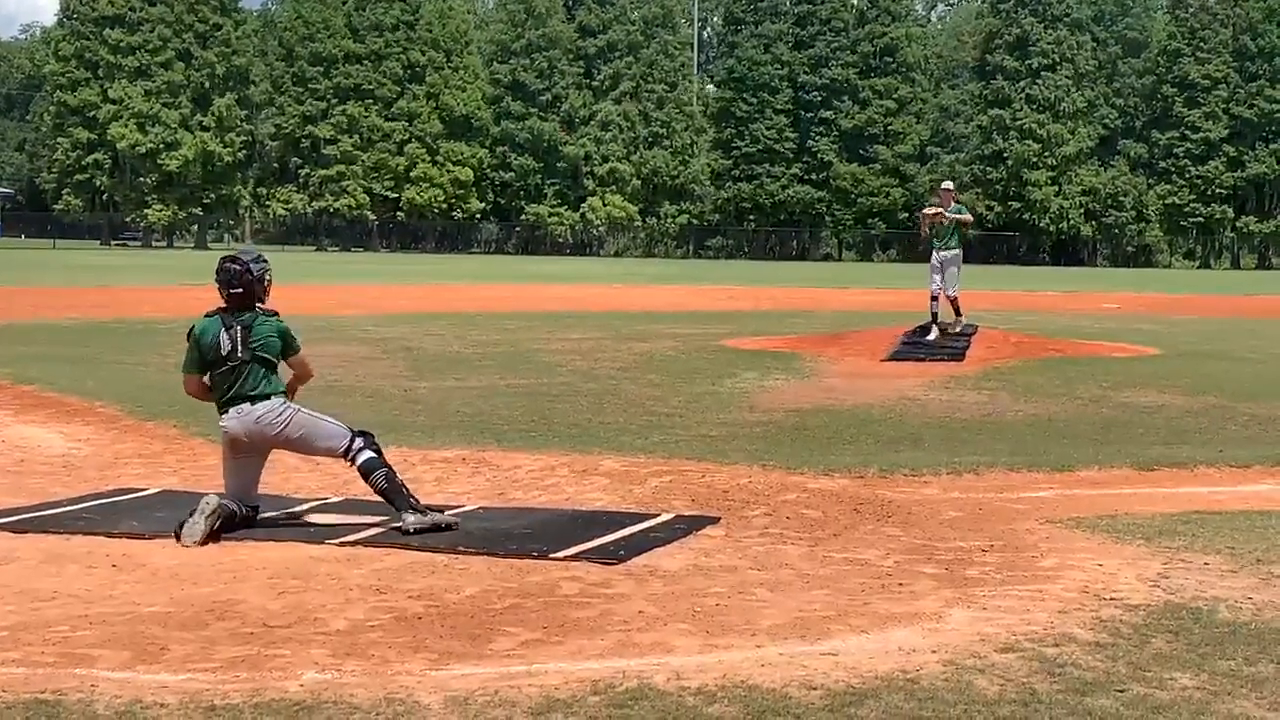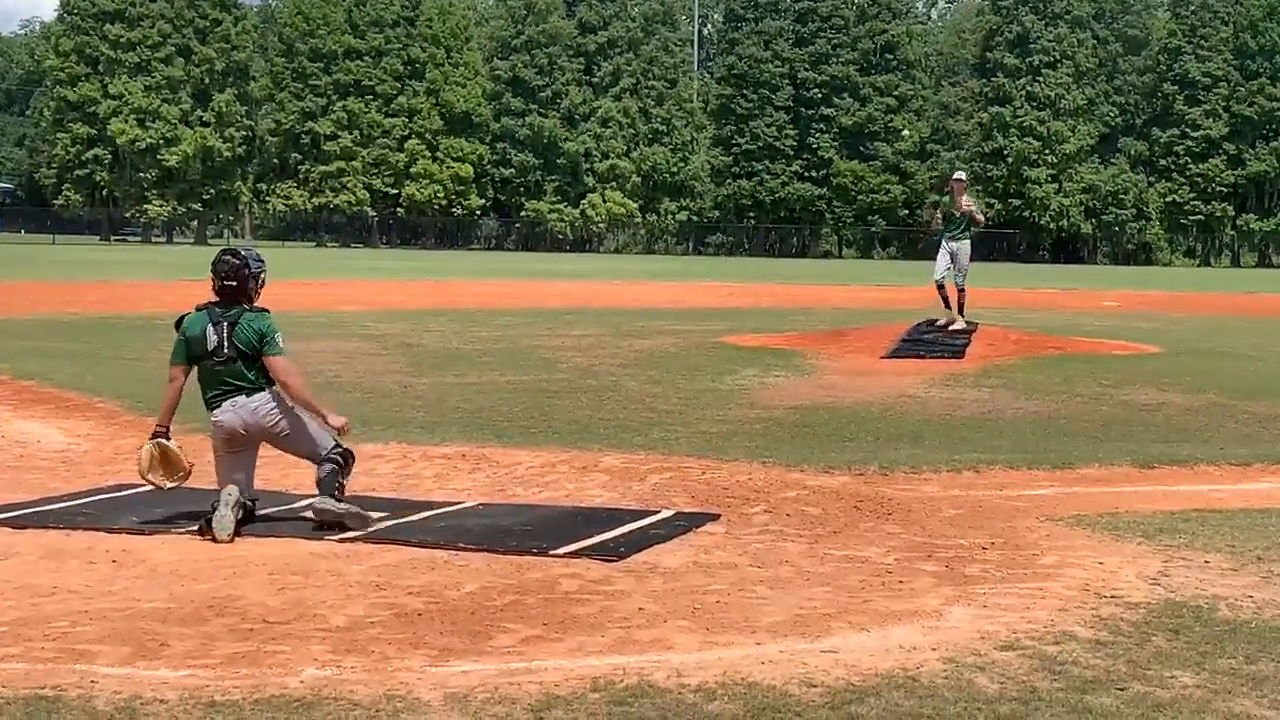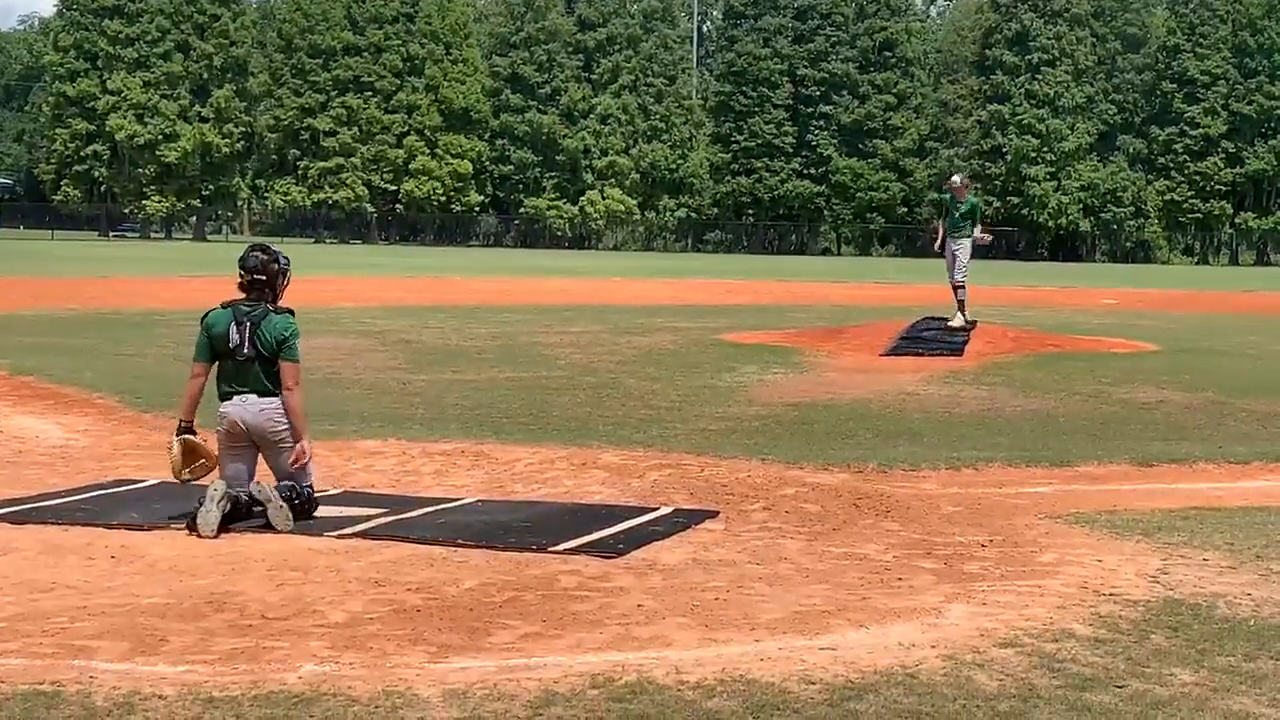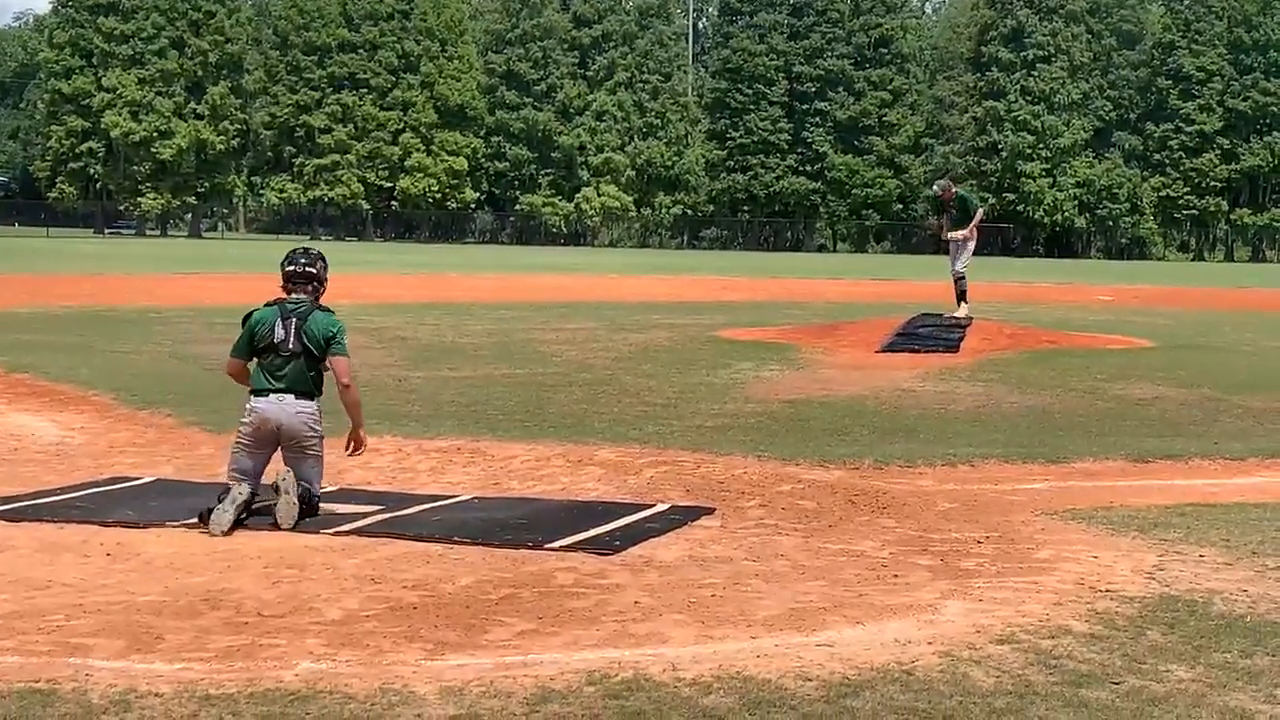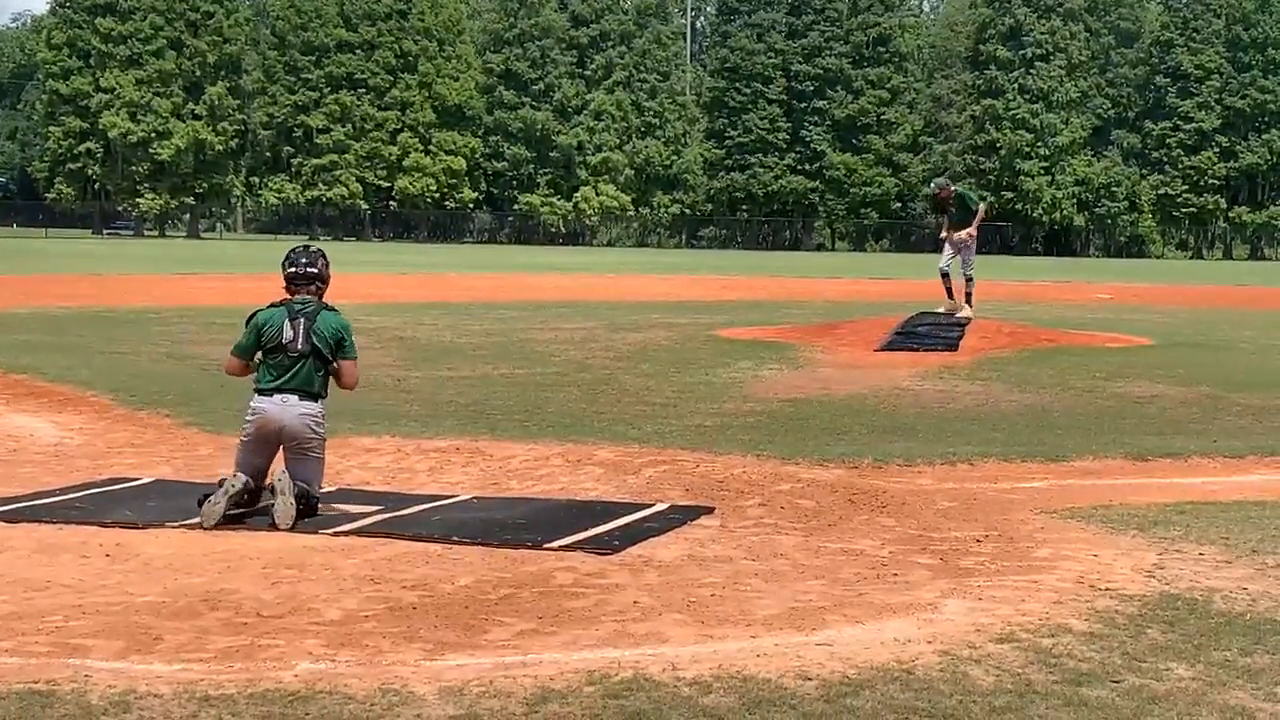
dt=0.4s
person 1, frame 1
left shoulder: (202, 329)
right shoulder: (272, 324)
left elbow: (192, 387)
right elbow: (305, 371)
right wrist: (291, 386)
left hip: (232, 425)
right hip: (274, 412)
left knee: (244, 508)
right knee: (359, 443)
left ankle: (217, 513)
right ankle: (411, 511)
person 1, frame 2
left shoulder: (192, 322)
right shoulder: (259, 322)
left elbow: (175, 380)
right elbow: (286, 377)
left wrist: (161, 430)
right wrist: (326, 414)
left hip: (224, 417)
right hip: (264, 406)
left knee: (244, 503)
right knee: (337, 453)
left ankle: (233, 505)
right ankle: (330, 497)
person 1, frame 3
left shoulder: (215, 319)
right shoulder: (283, 324)
left elbow: (197, 376)
right elbow: (290, 387)
left wrist: (185, 424)
right wrist: (303, 437)
left hip: (231, 413)
right hip: (272, 411)
left knee: (239, 499)
right knee: (303, 497)
left ankle: (225, 501)
right ankle: (279, 494)
person 1, frame 4
left shoulder: (259, 317)
right shoulder: (328, 323)
left elbow: (234, 369)
right elbow: (345, 382)
right wrist: (358, 427)
left hip: (259, 408)
right hip: (303, 412)
left knee: (238, 485)
right knee: (308, 500)
left ankle: (237, 499)
right ankle: (295, 492)
person 1, frame 5
left shoulder: (266, 317)
right shoulder: (336, 323)
left elbow: (232, 367)
right elbow: (349, 381)
left hip: (263, 408)
right hip: (307, 413)
left knee: (249, 491)
right knee: (306, 500)
left ankle: (238, 489)
right ankle: (291, 492)
